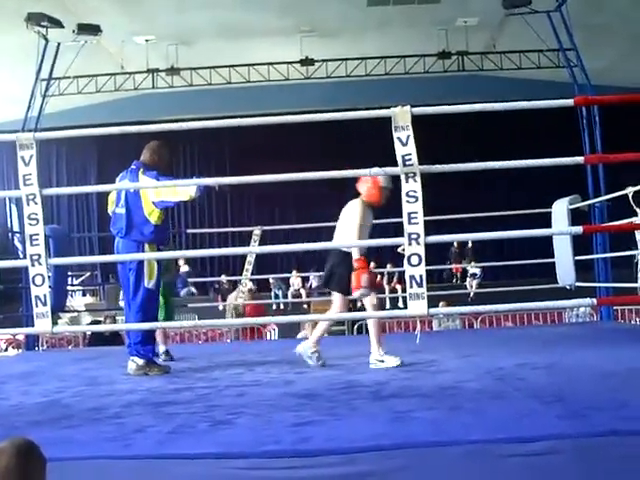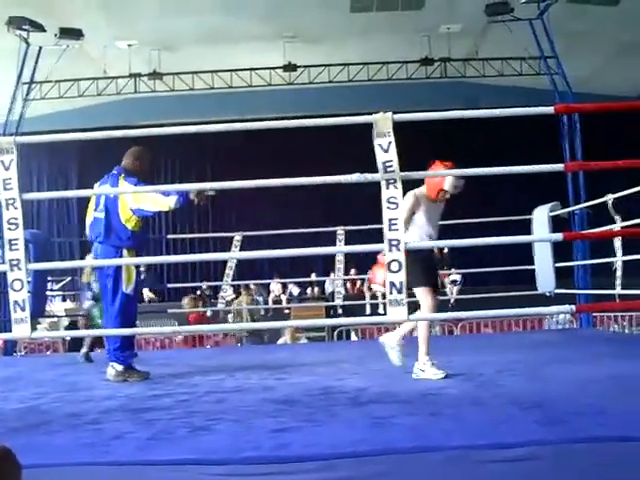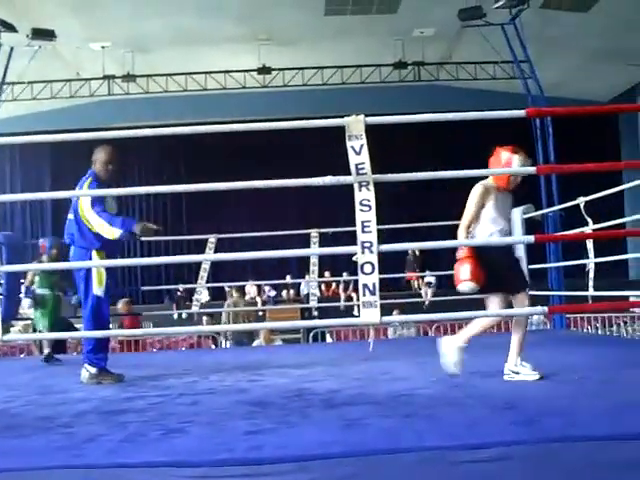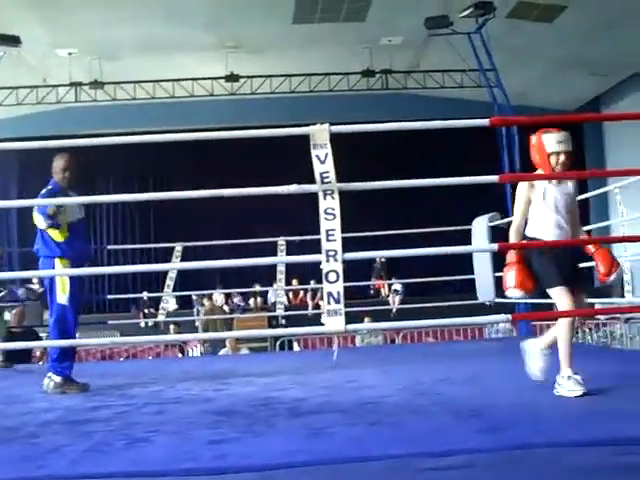
dt=0.5s
person 1, frame 1
left shoulder: (124, 177)
right shoulder: (148, 179)
left elbow: (111, 205)
right elbow: (177, 188)
left hip: (123, 244)
right hip: (141, 247)
left knee: (134, 303)
right knee: (143, 304)
left ankle: (136, 356)
right ankle: (141, 359)
person 1, frame 2
left shoulder: (104, 183)
right shoulder: (126, 184)
left elbow: (91, 216)
right elbow: (152, 197)
left wrist: (95, 239)
right wrist: (185, 195)
left hip: (102, 250)
right hip: (119, 253)
left knee: (113, 310)
right knee: (122, 310)
left ankle: (116, 362)
right ankle: (120, 365)
person 1, frame 3
left shoulder: (92, 185)
right shoulder: (91, 187)
right elbow: (99, 217)
right wrist: (132, 227)
left hip: (95, 254)
right hip: (92, 256)
left knee: (97, 313)
right knee: (97, 312)
left ankle: (93, 364)
right ankle: (95, 367)
person 1, frame 4
left shoulder: (71, 196)
right shoulder: (49, 195)
right elbow: (40, 214)
left wrist: (84, 260)
right wrist: (48, 213)
left hip: (71, 264)
right hip: (58, 264)
left knee: (67, 321)
right knee: (63, 321)
left ankle: (56, 373)
right ankle: (59, 376)
person 2, frame 1
left shoulder: (367, 209)
right shoulder: (358, 206)
right elbow: (353, 237)
right wrist: (360, 264)
left hip: (356, 260)
right hip: (345, 259)
left knee: (373, 304)
right knee: (339, 310)
left ankle: (376, 354)
right ankle: (310, 345)
person 2, frame 2
left shoulder: (439, 202)
right shoulder: (415, 198)
left wrist: (435, 255)
left hip: (426, 254)
right hip: (412, 254)
left knee: (430, 308)
right knee: (429, 306)
left ankle: (394, 338)
right ankle: (423, 362)
person 2, frame 3
left shoulder: (507, 195)
right shoulder: (482, 191)
right elbow: (464, 227)
left wrist: (511, 256)
right wrist: (466, 257)
left hip: (504, 253)
right hip: (486, 253)
left knee: (522, 306)
right knee: (496, 314)
left ankle: (513, 364)
right ankle: (455, 343)
person 2, frame 4
left shoulder: (570, 183)
right shoulder: (529, 184)
left elbow: (574, 224)
right elbow: (517, 225)
left wrist: (595, 250)
right wrist: (514, 261)
left hip: (565, 250)
right hip: (540, 250)
left knee: (577, 310)
right knee: (567, 309)
left ankle: (539, 345)
right ankle: (565, 376)
